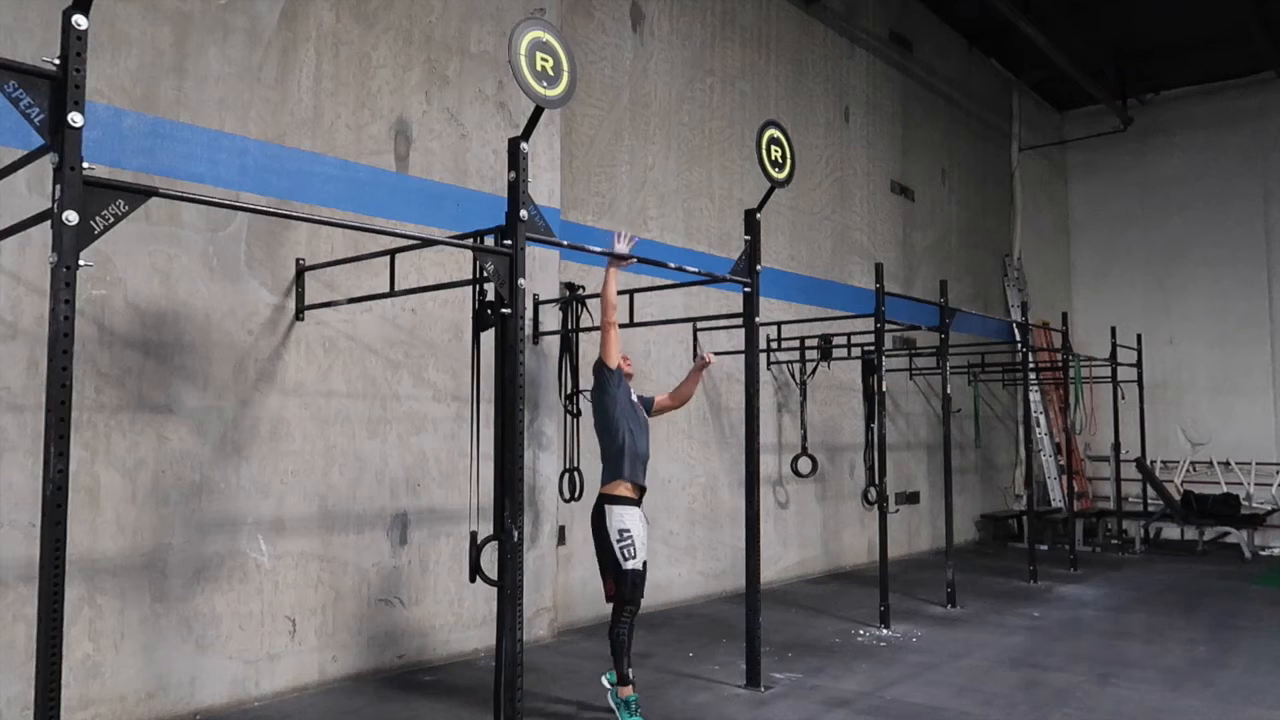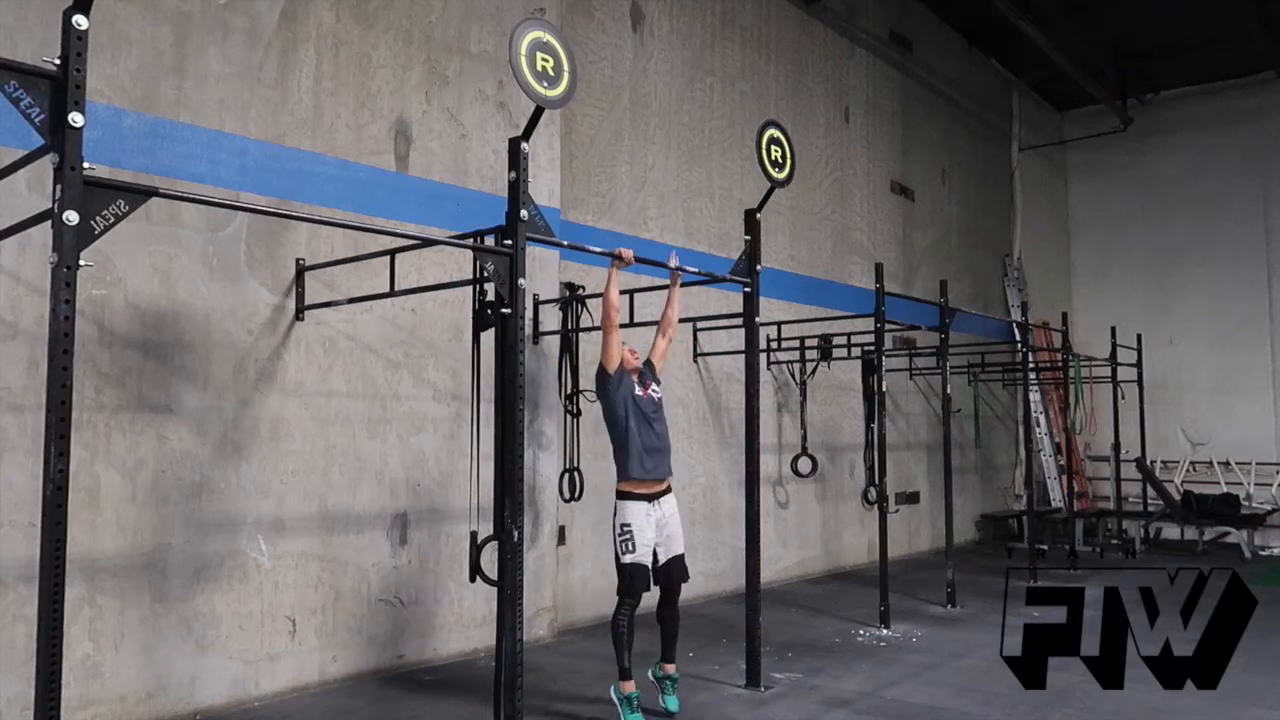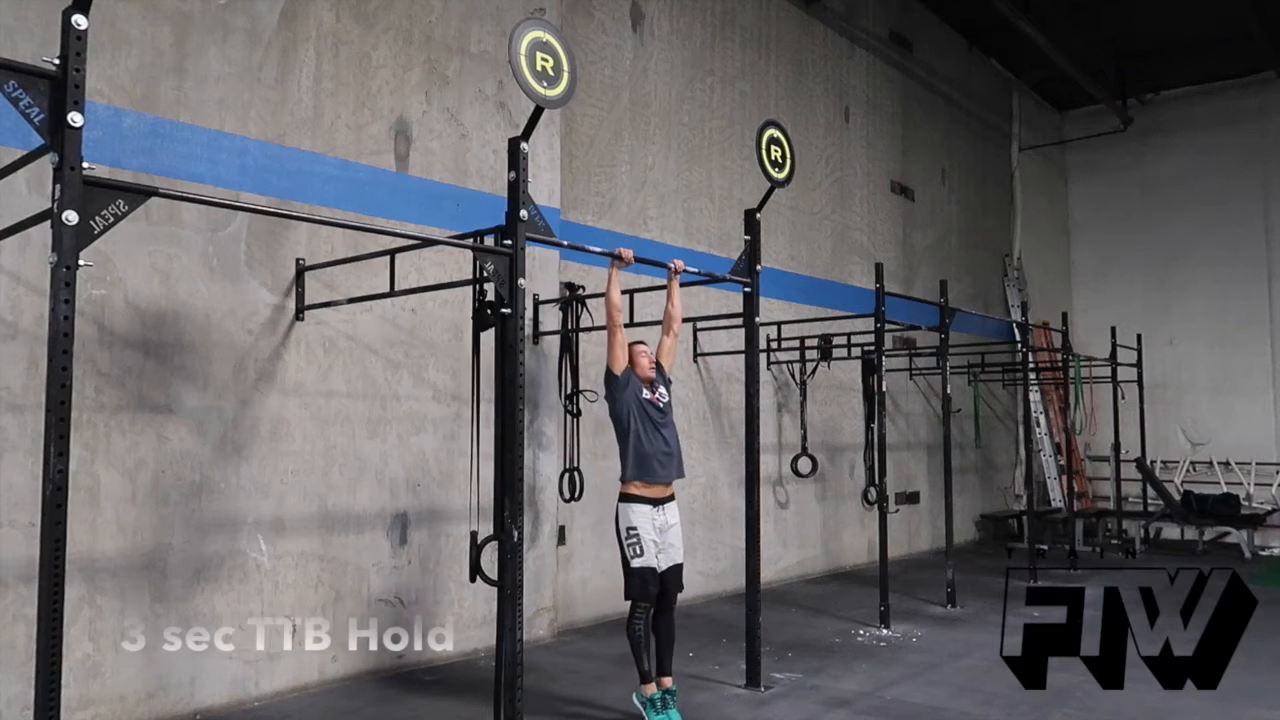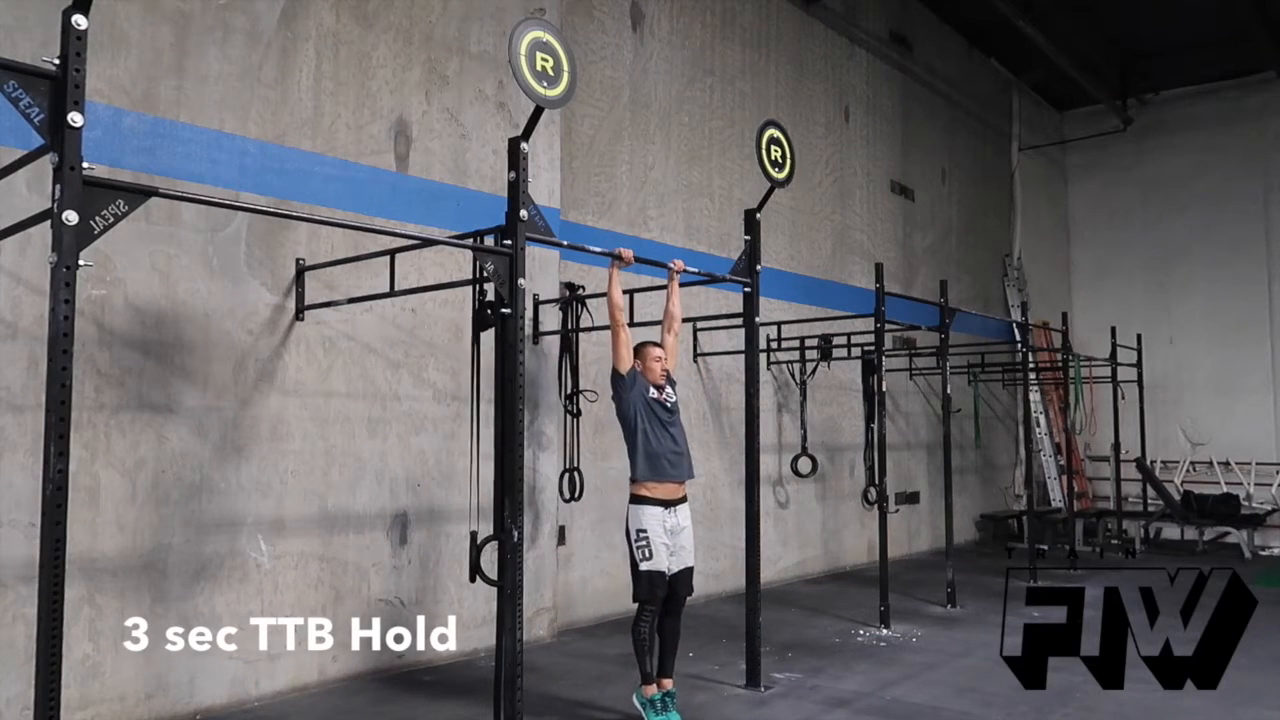
dt=0.5s
person 1, frame 1
left shoulder: (636, 400)
right shoulder: (607, 386)
left elbow: (676, 400)
right elbow: (609, 321)
left wrist: (698, 369)
right wrist: (613, 267)
left hip: (632, 509)
right hip: (616, 508)
left knee: (627, 599)
right knee: (627, 600)
left ankle: (619, 672)
person 1, frame 2
left shoulder: (651, 380)
right shoulder: (614, 385)
left elbow: (666, 333)
right elbow: (610, 321)
left wrist: (675, 284)
right wrist: (615, 270)
left hip: (665, 500)
right hip: (634, 504)
left knee: (672, 588)
right knee: (631, 595)
left ankle: (666, 670)
person 1, frame 3
left shoulder: (661, 385)
right shoulder: (622, 387)
left elbow: (672, 328)
right elbow: (615, 323)
left wrist: (674, 281)
right wrist: (616, 269)
left hip: (668, 507)
right hip: (636, 508)
left knee: (668, 599)
right knee: (643, 599)
person 1, frame 4
left shoulder: (667, 386)
right shoulder: (630, 387)
left elbow: (672, 327)
right elbow: (619, 323)
left wrist: (673, 280)
right wrist: (616, 268)
left hip: (680, 508)
right hip: (648, 509)
left knee: (676, 599)
right knee: (652, 601)
